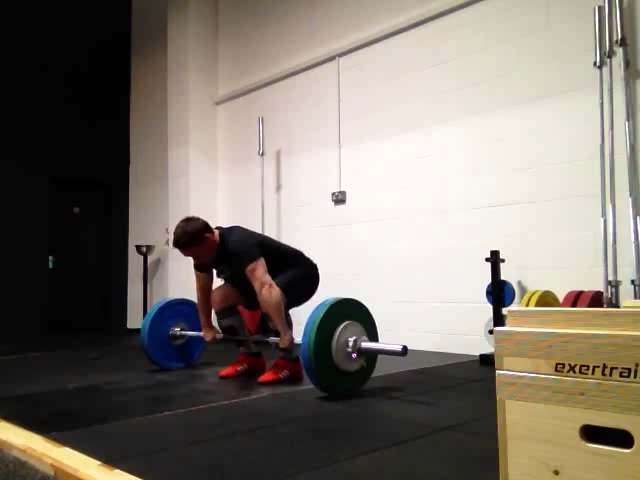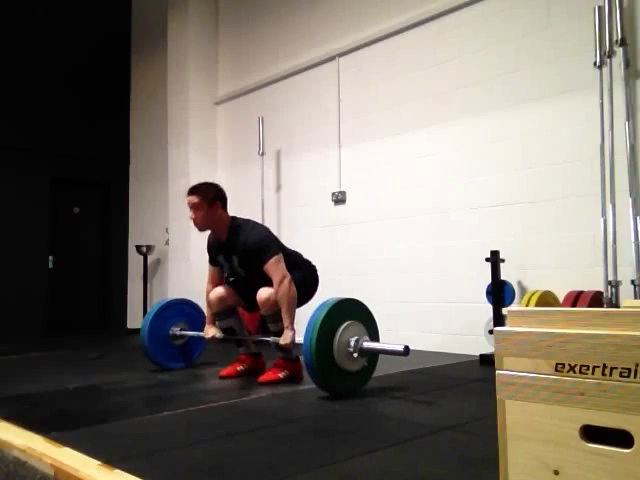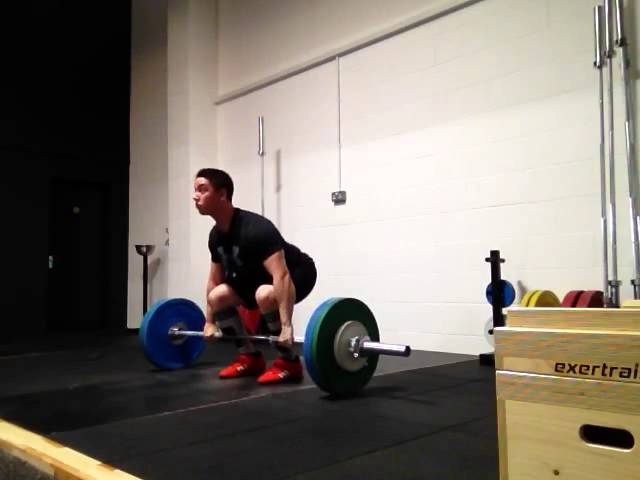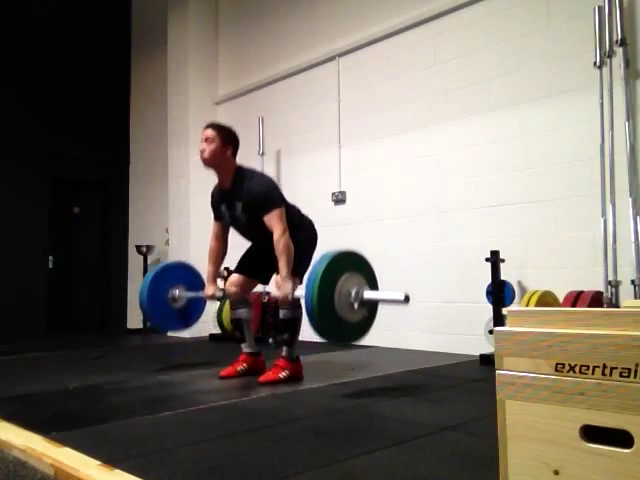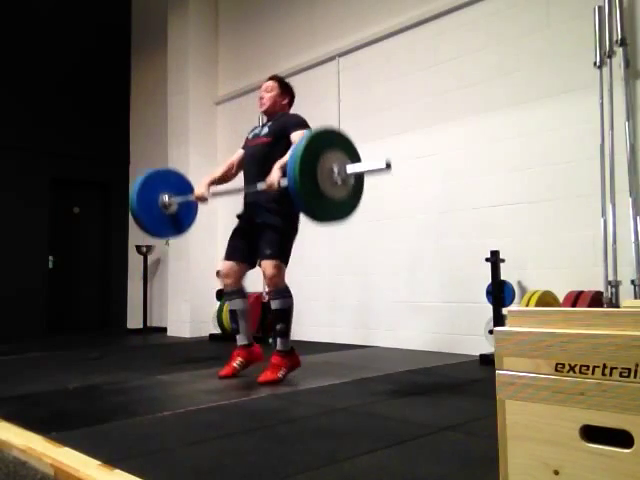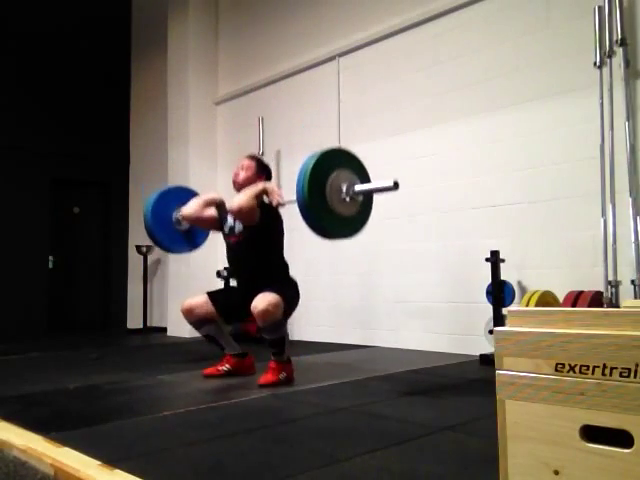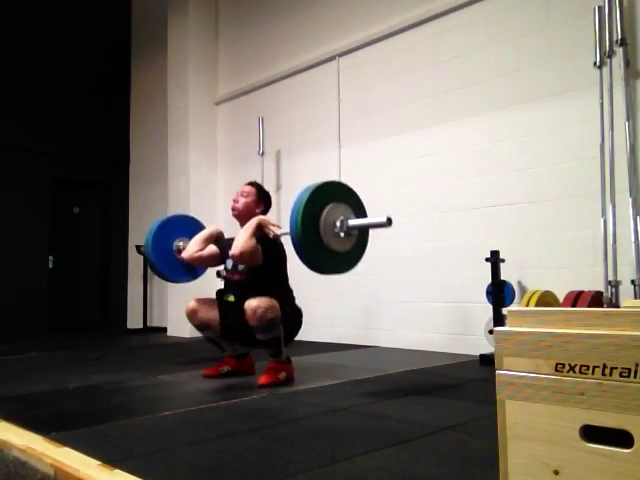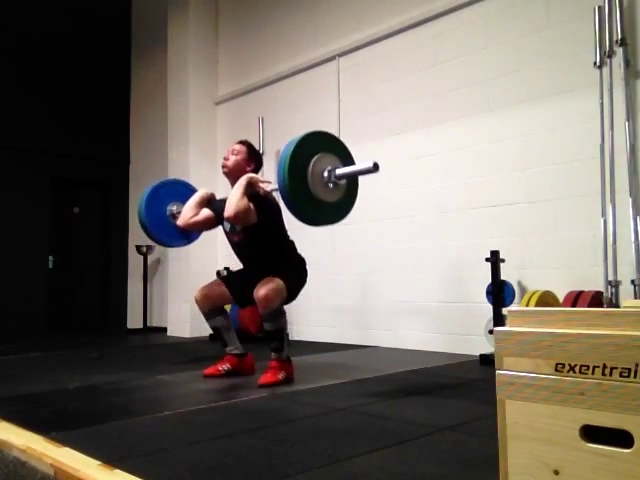
dt=0.4s
person 1, frame 1
left shoulder: (238, 244)
right shoulder: (205, 250)
left elbow: (266, 287)
right elbow: (203, 291)
left wrist: (285, 334)
right wrist: (206, 327)
left hip: (300, 273)
left knee: (266, 300)
right knee: (219, 297)
left ankle: (289, 361)
right ankle: (250, 356)
person 1, frame 2
left shoulder: (253, 237)
right shoulder: (214, 241)
left elbow: (282, 280)
right elbow: (213, 284)
left wrist: (288, 329)
right wrist: (210, 323)
left hip: (300, 277)
left knee: (266, 297)
right knee: (217, 297)
left ankle: (289, 362)
right ankle: (250, 356)
person 1, frame 3
left shoulder: (256, 229)
right shoulder: (216, 235)
left elbow: (282, 277)
right elbow: (215, 280)
left wrist: (286, 326)
right wrist: (210, 322)
left hip: (298, 272)
left knee: (265, 296)
right knee: (217, 297)
left ankle: (288, 361)
right ankle: (250, 357)
person 1, frame 4
left shoulder: (257, 186)
right shoulder: (219, 193)
left elbow: (281, 233)
right elbow: (218, 239)
left wrist: (286, 282)
right wrist: (210, 281)
left hip: (298, 238)
right hip: (263, 242)
left knee: (282, 292)
right knee: (234, 288)
left ankle: (290, 362)
right ankle: (250, 356)
person 1, frame 5
left shoulder: (292, 122)
right shoulder: (256, 130)
right elbow: (234, 163)
left wrist: (279, 170)
right wrist: (207, 183)
left hip: (277, 213)
right hip: (251, 214)
left knee: (272, 275)
right knee: (229, 277)
left ankle: (284, 352)
right ankle: (245, 348)
person 1, frame 6
left shoulder: (264, 210)
right shoulder: (226, 215)
left elbow: (238, 206)
right elbow: (186, 214)
left wrist: (261, 189)
right wrist: (212, 199)
left hip: (278, 291)
right hip: (245, 291)
left knee: (262, 307)
right knee: (191, 307)
left ankle: (281, 363)
right ankle: (237, 357)
person 1, frame 7
left shoulder: (267, 242)
right shoulder: (229, 244)
left elbow: (239, 254)
right elbow: (190, 256)
left wrist: (255, 223)
right wrist: (211, 233)
left hip: (282, 318)
right hip: (248, 319)
left knee: (255, 307)
right knee: (193, 308)
left ankle: (281, 364)
right ankle: (238, 357)
person 1, frame 8
left shoulder: (259, 199)
right shoulder: (223, 203)
left elbow: (233, 215)
right elbow: (184, 222)
left wrist: (244, 181)
right wrist: (203, 195)
left hip: (287, 269)
right hip: (256, 270)
left knee: (264, 295)
right knee: (204, 296)
left ankle: (281, 362)
right ankle: (237, 356)
